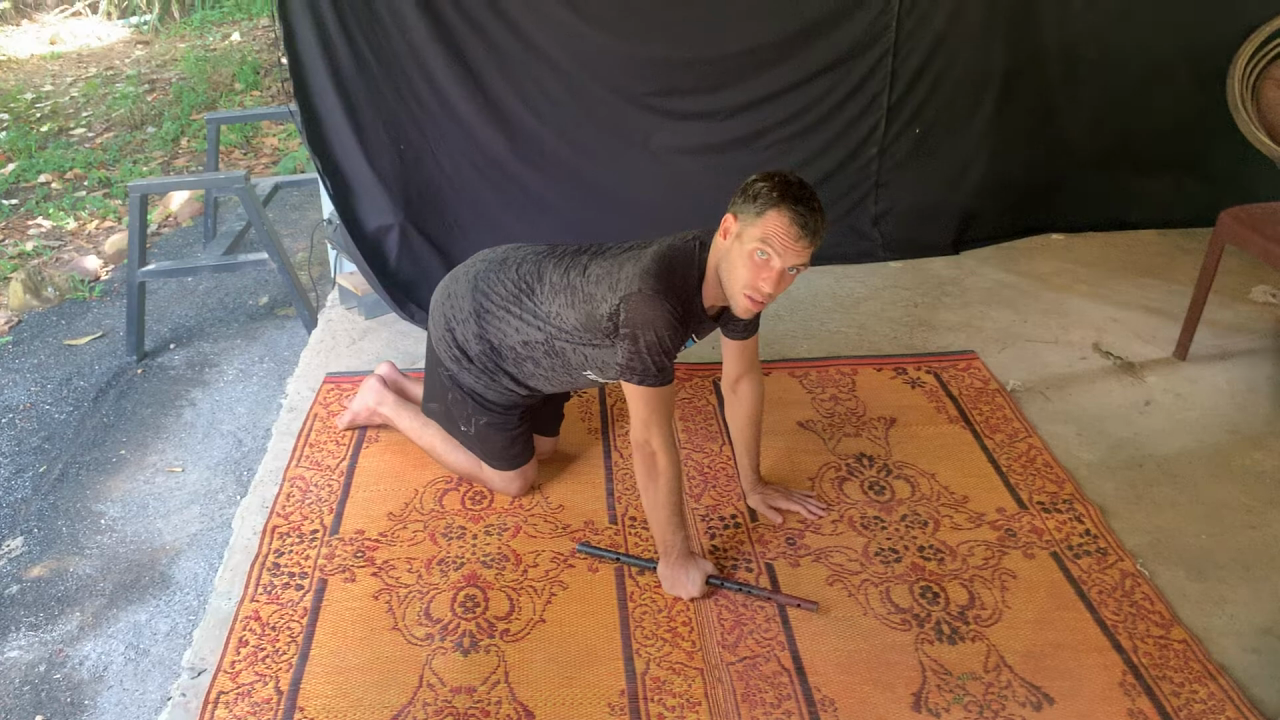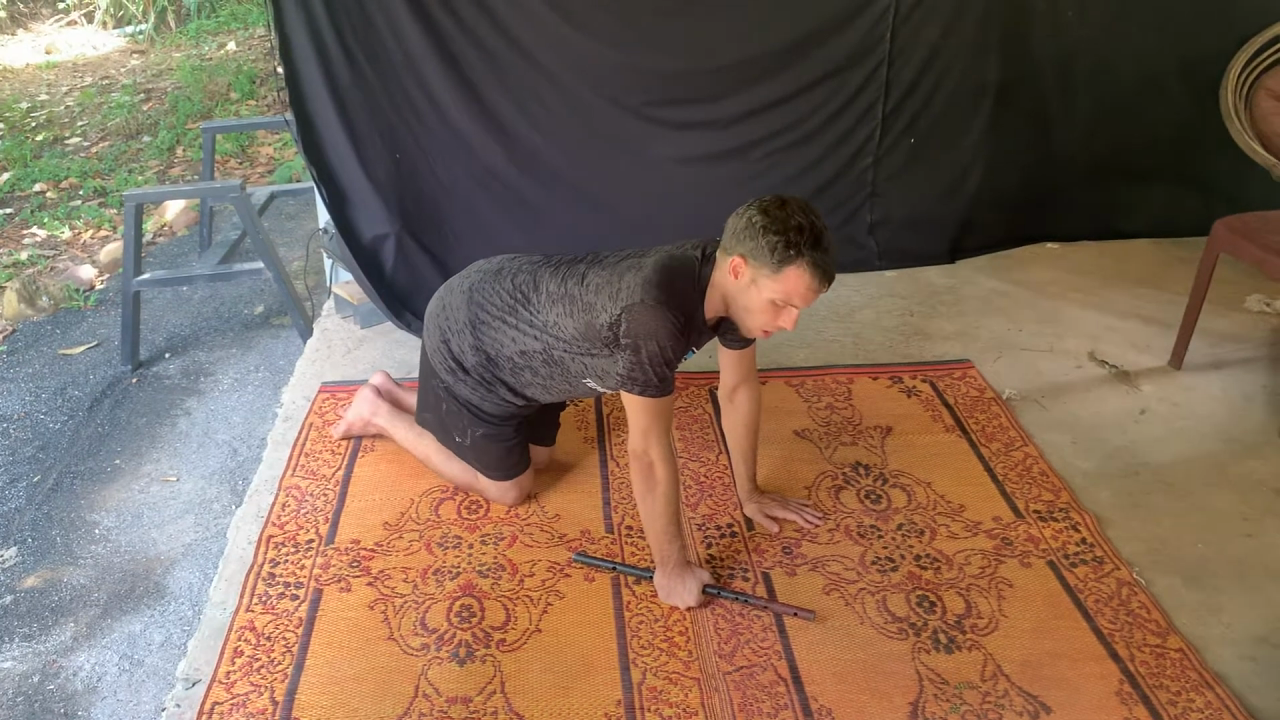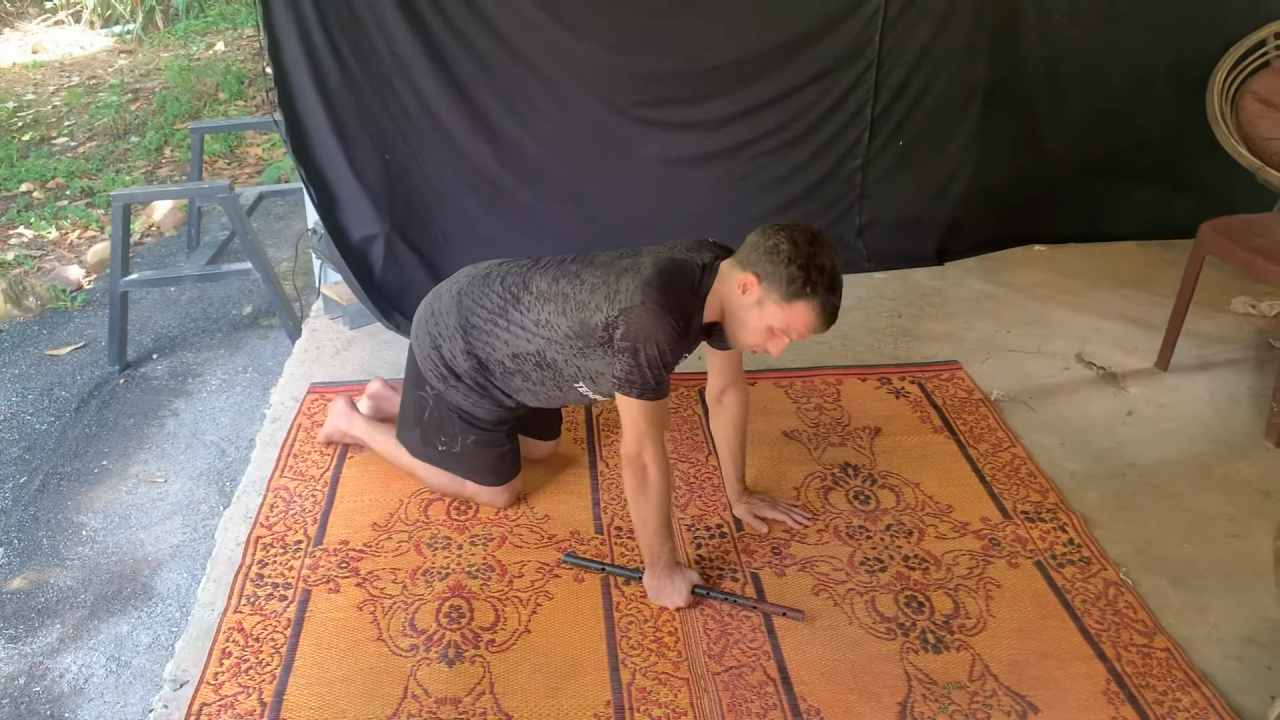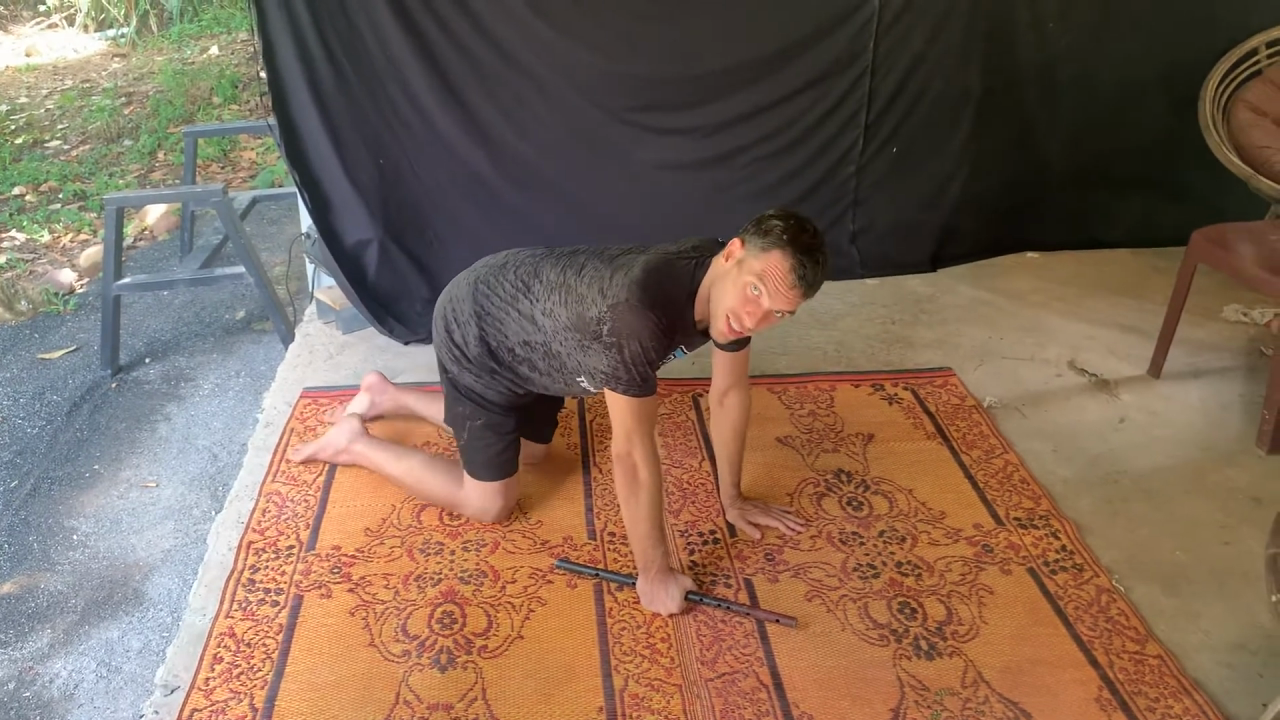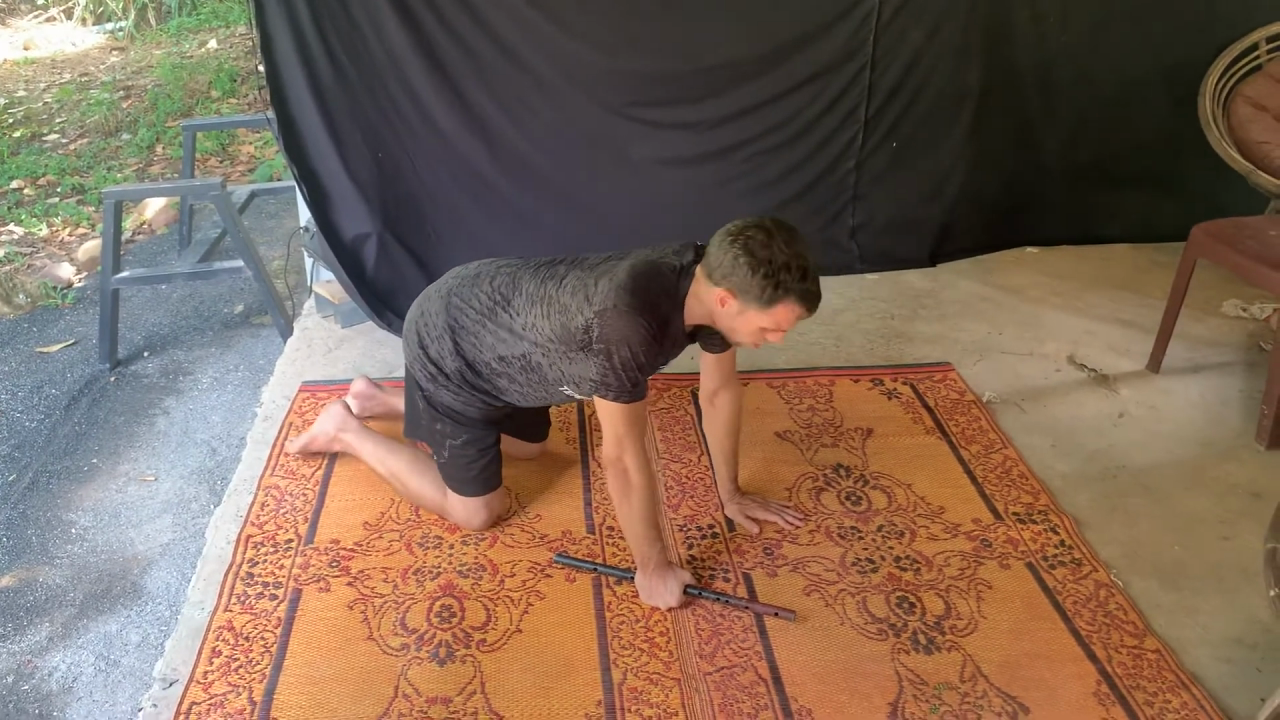
dt=1s
person 1, frame 1
left shoulder: (737, 274)
right shoulder: (651, 302)
left elbow: (742, 380)
right elbow: (652, 443)
left wrist: (752, 484)
right wrist: (675, 558)
left hip: (520, 313)
right hip: (473, 325)
left knee: (540, 447)
right knee: (512, 478)
left ankle: (401, 385)
right ankle: (383, 404)
person 1, frame 2
left shoulder: (731, 282)
right shoulder: (652, 315)
left elbow: (739, 388)
right elbow: (649, 453)
left wrist: (749, 493)
right wrist: (672, 568)
left hip: (516, 323)
right hip: (467, 334)
left knee: (535, 456)
right knee: (508, 487)
left ankle: (395, 393)
right ankle: (378, 411)
person 1, frame 3
left shoulder: (723, 274)
right shoulder: (653, 318)
left elbow: (726, 391)
right elbow: (641, 456)
left wrist: (738, 494)
right wrist: (661, 568)
left hip: (507, 320)
right hip: (459, 341)
left knee: (538, 447)
right knee: (497, 489)
left ankle: (393, 401)
right ankle: (354, 422)
person 1, frame 4
left shoulder: (730, 287)
right shoulder: (638, 311)
left elbow: (730, 393)
right elbow: (633, 454)
left wrist: (732, 498)
right wrist: (654, 573)
left hip: (523, 317)
right hip: (475, 328)
left knee: (531, 449)
right knee: (489, 501)
left ankle: (386, 396)
right ankle: (353, 443)
person 1, frame 5
left shoulder: (711, 278)
right shoulder: (626, 320)
left elbow: (720, 391)
right elbow: (623, 456)
left wrist: (731, 494)
right wrist: (653, 567)
left hip: (498, 322)
right hip: (448, 341)
left knee: (528, 445)
right knee: (478, 510)
left ankle: (377, 399)
right ankle: (346, 430)
